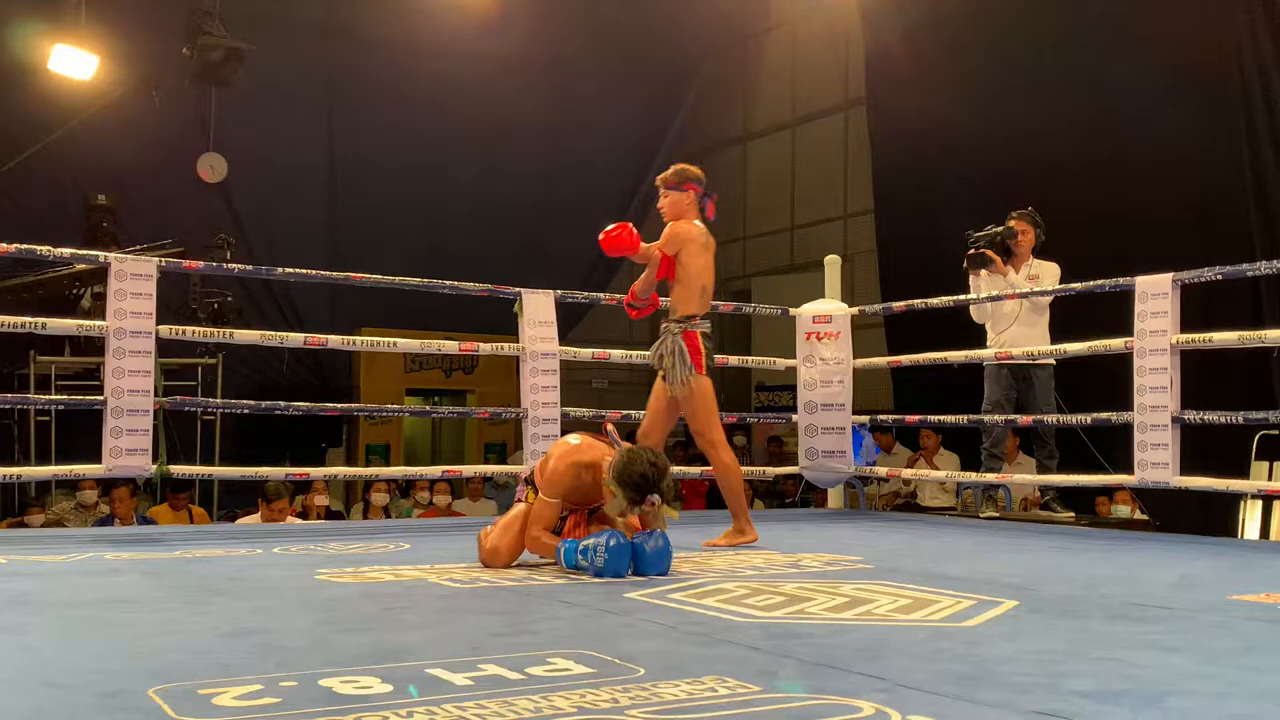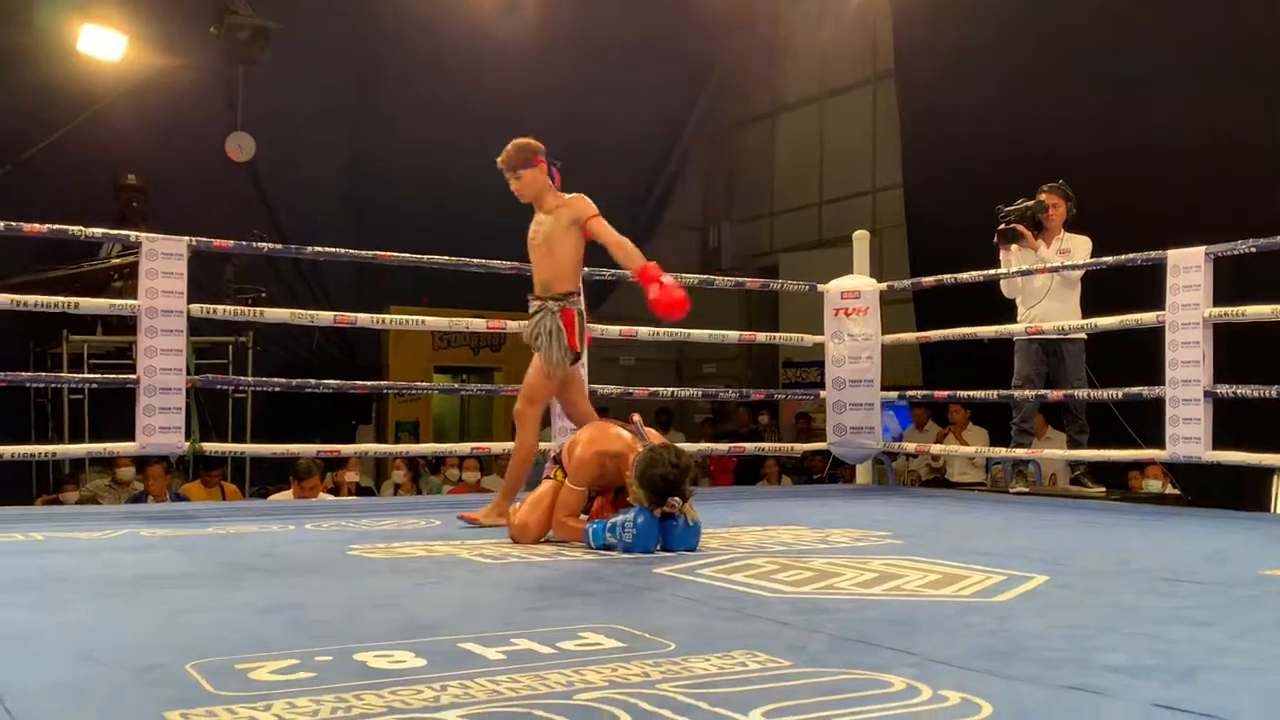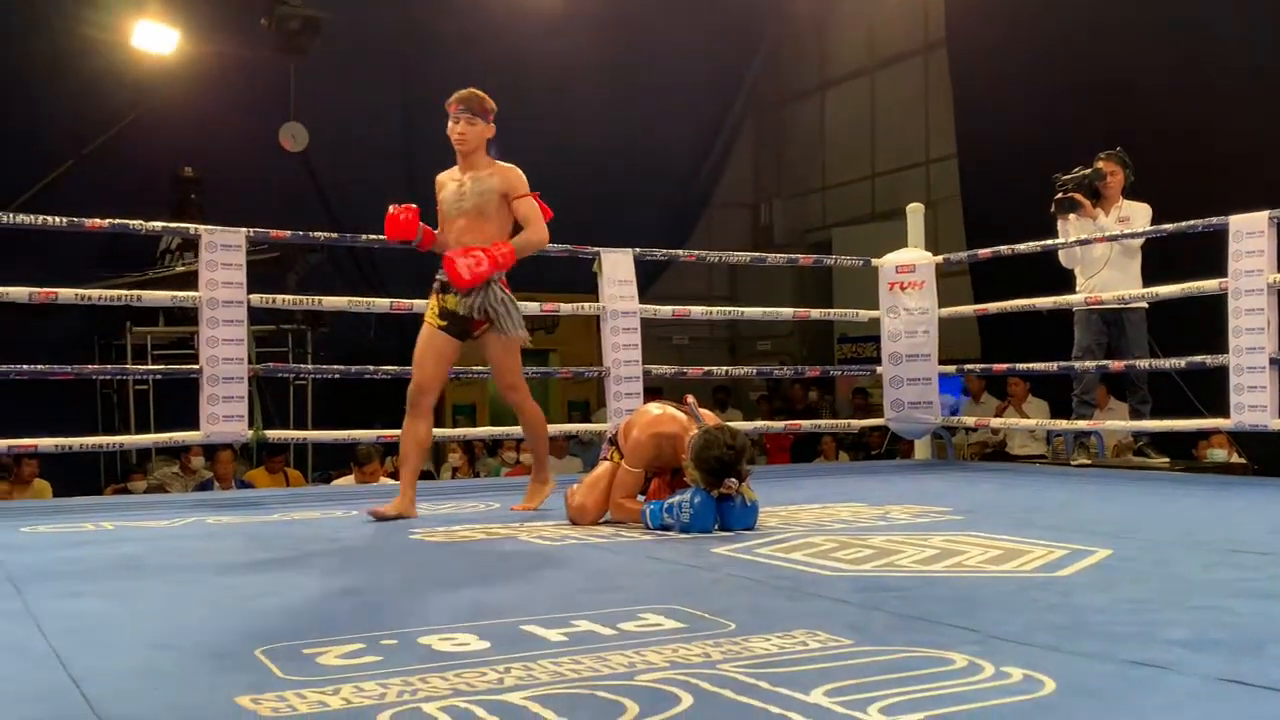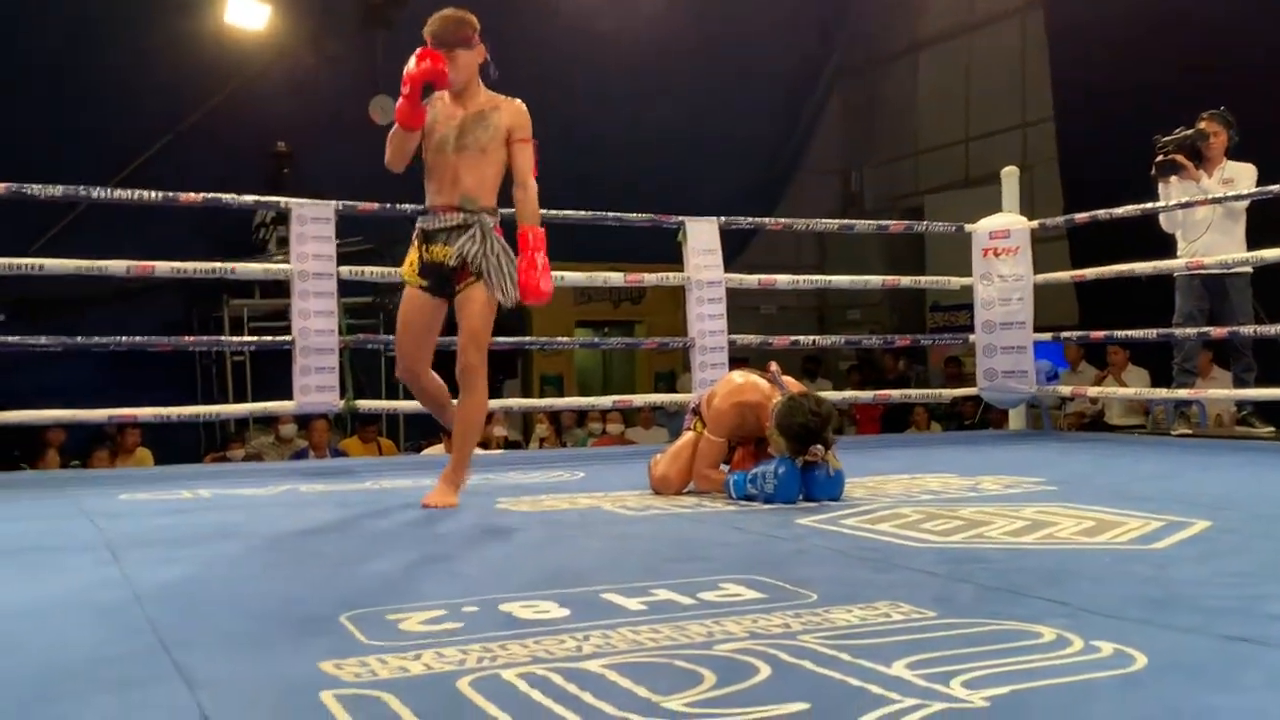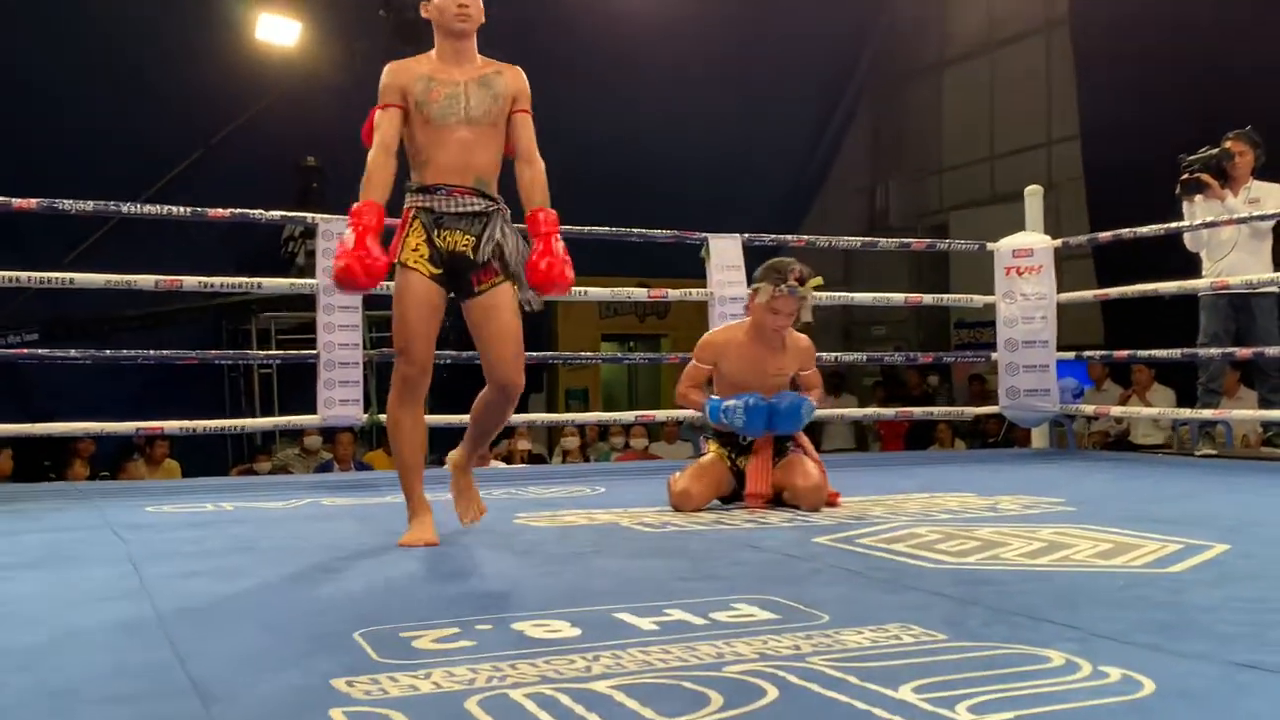
dt=0.7s
person 1, frame 1
left shoulder: (680, 230)
right shoulder: (698, 235)
left elbow: (649, 280)
right elbow: (654, 256)
left wrist: (636, 299)
right wrist: (631, 244)
left hip: (685, 340)
right hip: (679, 342)
left knee: (710, 441)
right knee: (648, 439)
left ankle: (743, 526)
person 1, frame 2
left shoulder: (573, 206)
right shoulder: (537, 215)
left elbow: (615, 242)
left wrist: (651, 277)
left hip: (561, 317)
right hip: (544, 316)
left knee: (526, 412)
right knee: (582, 417)
left ankle: (501, 506)
person 1, frame 3
left shoulder: (507, 176)
right shoulder: (442, 181)
left elbow: (538, 233)
left wrist: (489, 257)
right wrist: (416, 235)
left hip: (487, 296)
right hip: (445, 292)
left knee: (515, 394)
right knee: (419, 395)
left ankle: (542, 473)
right ankle: (407, 496)
person 1, frame 4
left shoulder: (510, 112)
right shoulder: (428, 108)
left elbow: (525, 185)
right elbow: (395, 162)
left wrist: (532, 252)
right wrist: (413, 100)
left hip: (478, 238)
right hip: (428, 239)
left knee: (471, 364)
right knee: (410, 368)
left ankle: (452, 478)
right ankle: (462, 433)
person 1, frame 5
left shoulder: (511, 79)
right shoulder: (402, 74)
left elbow: (529, 161)
right elbow: (382, 154)
left wrist: (546, 234)
right wrist: (363, 228)
left hip: (489, 226)
right hip: (426, 224)
left knee: (509, 377)
right knee: (412, 372)
left ankle: (466, 458)
right ankle: (419, 510)
person 2, frame 1
left shoulder: (1048, 269)
right shoulder: (990, 271)
left elbow: (1041, 300)
right elbow: (980, 316)
left wrist: (1006, 274)
right wrist: (975, 277)
left hip: (1038, 362)
right hip: (1000, 361)
left knee: (1044, 429)
right knee: (994, 429)
left ankle: (1048, 495)
right ankle: (988, 496)
person 2, frame 2
left shoulder: (1080, 243)
right shoulder: (1021, 246)
left elbow: (1072, 274)
right elbow: (1010, 291)
left wrist: (1037, 248)
right wrist: (1005, 252)
left hip: (1069, 336)
right hip: (1030, 335)
left knee: (1075, 405)
right knee: (1024, 404)
left ankle: (1079, 470)
right ankle: (1019, 472)
person 2, frame 3
left shoulder: (1139, 210)
right shoulder: (1079, 215)
left elbow: (1132, 242)
right elbow: (1069, 261)
left wrist: (1095, 217)
right wrist: (1063, 221)
left hip: (1129, 305)
right hip: (1089, 305)
left knee: (1137, 374)
right knee: (1085, 375)
left ankle: (1142, 441)
right ankle: (1081, 442)
person 2, frame 4
left shoulder: (1244, 171)
right shoulder: (1180, 177)
left elbow: (1236, 204)
right elbow: (1170, 225)
left wrist: (1198, 179)
right wrist: (1164, 184)
left hip: (1233, 270)
right hip: (1191, 271)
left knee: (1241, 341)
right knee: (1186, 343)
left ankle: (1246, 410)
right ankle: (1182, 413)
person 2, frame 5
right shoulder: (1205, 198)
right elbow: (1194, 245)
left wrist: (1223, 198)
right wrist: (1190, 203)
right hip: (1216, 291)
right knee: (1211, 364)
right ankle: (1205, 434)
person 3, frame 1
left shoulder: (640, 472)
right shoulder: (566, 466)
right elbow: (534, 536)
right hip: (541, 492)
right knee: (494, 556)
right ankle: (493, 530)
person 3, frame 2
left shoulder: (665, 458)
right shoulder: (592, 456)
right elbow: (561, 522)
left wrist: (680, 513)
right wrist: (607, 534)
right hip: (568, 470)
right knee: (524, 531)
right ankle: (521, 507)
person 3, frame 3
left shoulder: (719, 436)
right shoulder: (648, 437)
right elbow: (618, 503)
left wrist: (737, 488)
left hip: (671, 464)
right hip: (625, 451)
right knee: (583, 512)
right ankle: (576, 491)
person 3, frame 4
left shoulder: (806, 405)
right shoulder: (730, 405)
right elbow: (702, 475)
right hip: (707, 423)
right knee: (665, 482)
right ankle: (660, 460)
person 3, frame 5
left shoulder: (801, 347)
right shoulder: (718, 342)
left elbow: (815, 390)
right elbow: (683, 391)
left wrist: (805, 407)
right wrist: (721, 409)
left hip: (778, 444)
right hip: (728, 444)
left knee: (814, 495)
right knee: (684, 498)
left ankle: (767, 491)
right ankle: (729, 485)
